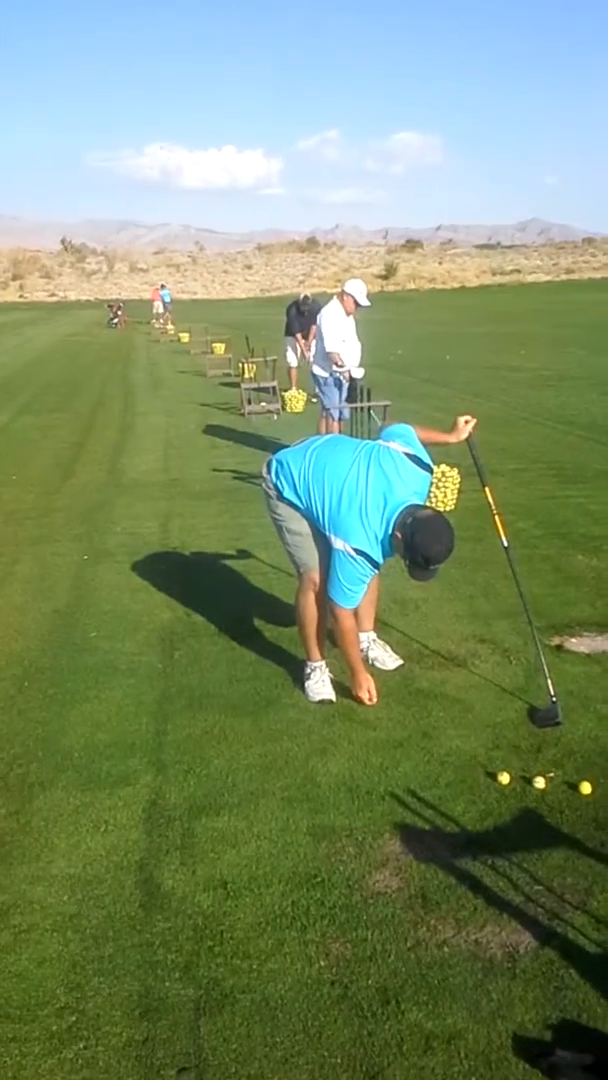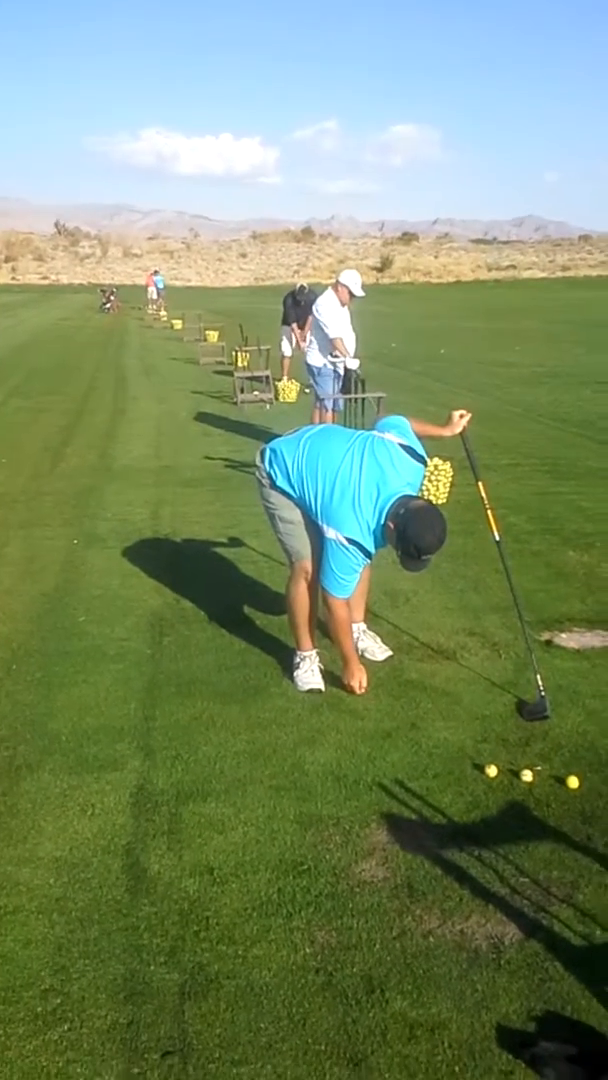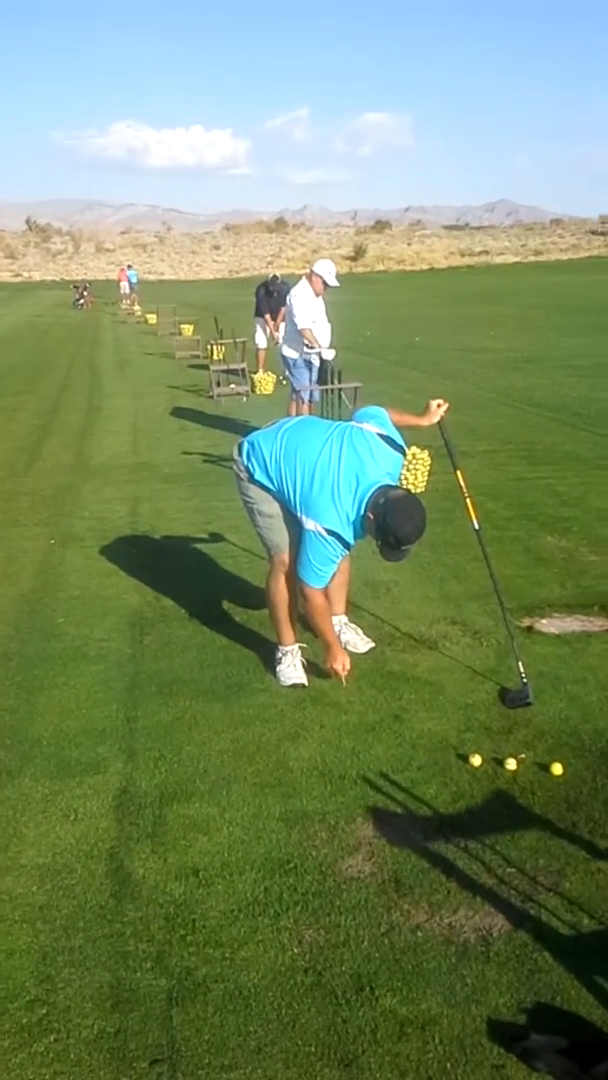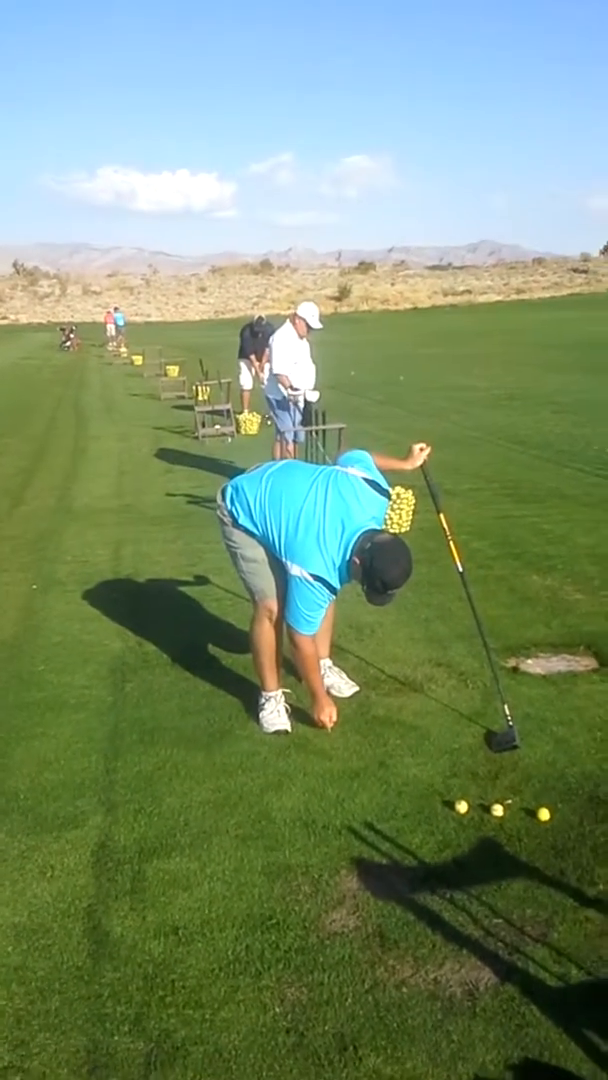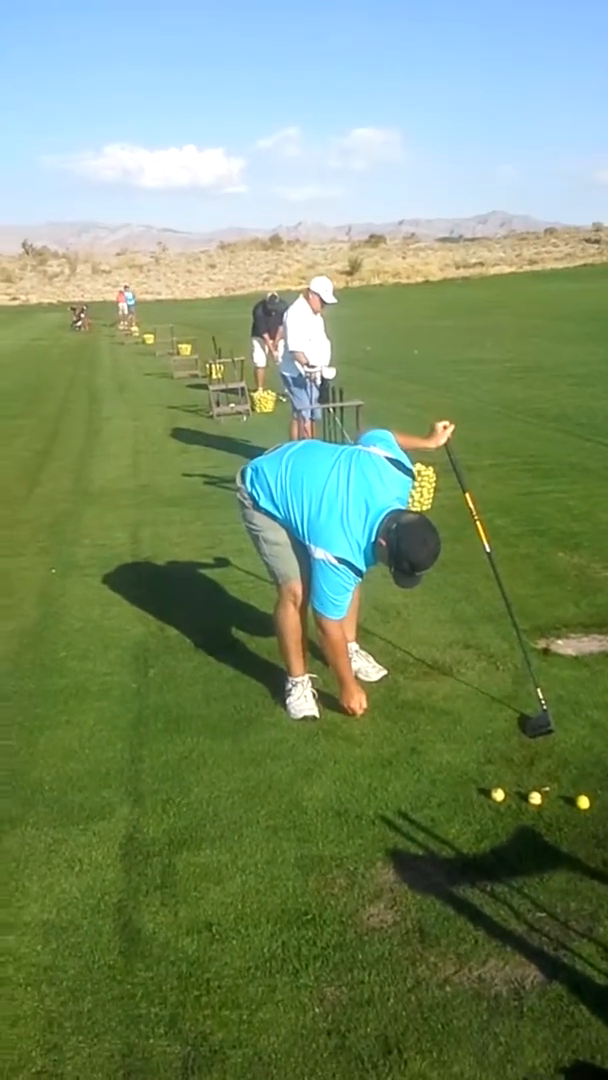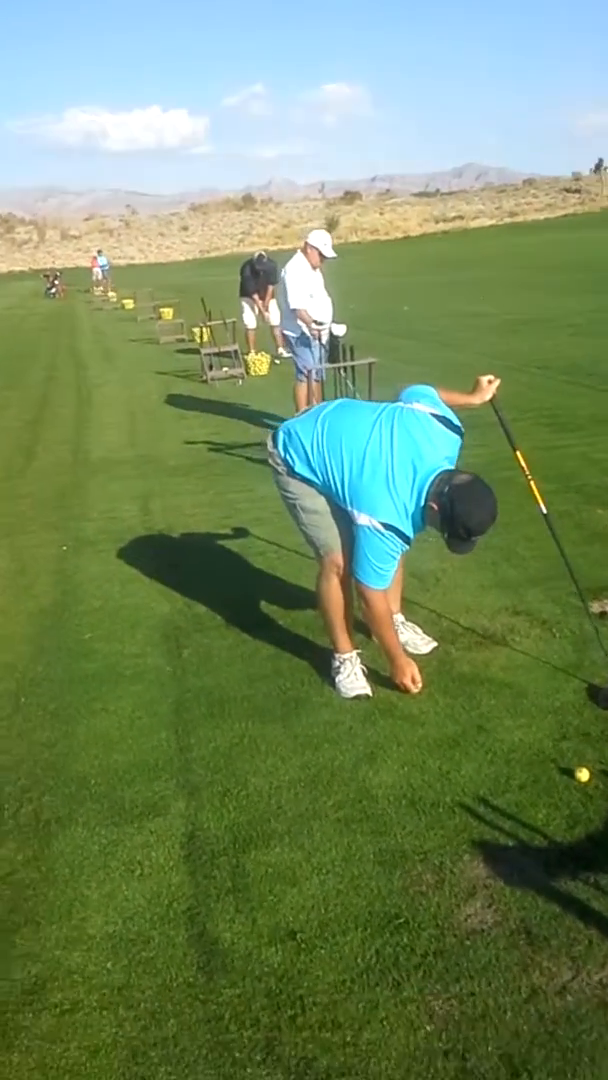
dt=0.5s
person 1, frame 1
left shoulder: (418, 471)
right shoulder: (358, 545)
left elbow: (397, 430)
right elbow: (342, 612)
left wrist: (451, 436)
right wrist: (358, 674)
right hip: (287, 485)
left knee: (368, 568)
right knee: (315, 578)
left ankle: (366, 639)
right ankle: (315, 666)
person 1, frame 2
left shoulder: (413, 462)
right shoulder: (350, 533)
left elbow: (391, 422)
right elbow: (335, 602)
left wrist: (444, 430)
right wrist: (351, 664)
right hip: (280, 473)
left knee: (360, 558)
right knee: (307, 567)
left ankle: (357, 629)
right ankle: (305, 656)
person 1, frame 3
left shoulder: (391, 452)
right shoulder: (329, 525)
left elbow: (369, 412)
right elbow: (311, 591)
left wrist: (423, 419)
right wrist: (333, 649)
left hip: (296, 439)
right hip: (259, 468)
left knee: (339, 550)
right knee: (286, 561)
left ankle: (338, 621)
right ankle: (287, 650)
person 1, frame 4
left shoulder: (376, 495)
right shoulder: (315, 570)
left elbow: (354, 456)
right elbow: (301, 639)
left wrist: (406, 463)
right wrist: (320, 699)
left hip: (278, 482)
right hip: (242, 512)
left knee: (324, 595)
right knee: (271, 606)
left ankle: (323, 666)
right ankle: (270, 696)
person 1, frame 5
left shoulder: (399, 474)
right shoulder: (340, 552)
left elbow: (375, 436)
right elbow: (329, 624)
left wrist: (428, 442)
right wrist: (348, 687)
right hip: (262, 494)
left knee: (348, 578)
right knee: (295, 590)
left ankle: (350, 649)
right ankle: (296, 681)
person 1, frame 6
left shoulder: (448, 432)
right shoulder: (387, 518)
left elbow: (418, 392)
right elbow: (371, 595)
left wrist: (473, 397)
right wrist: (398, 662)
right hip: (297, 458)
right knee: (338, 560)
left ankle: (394, 620)
right ankle: (344, 658)
